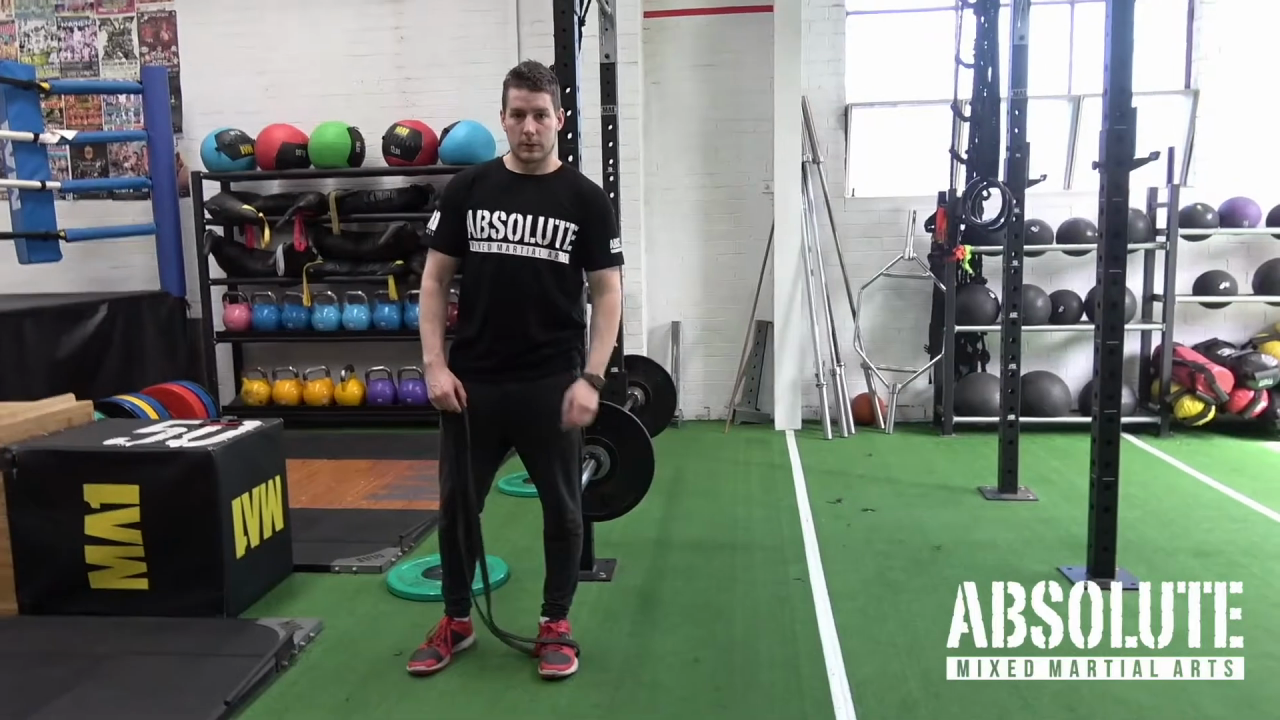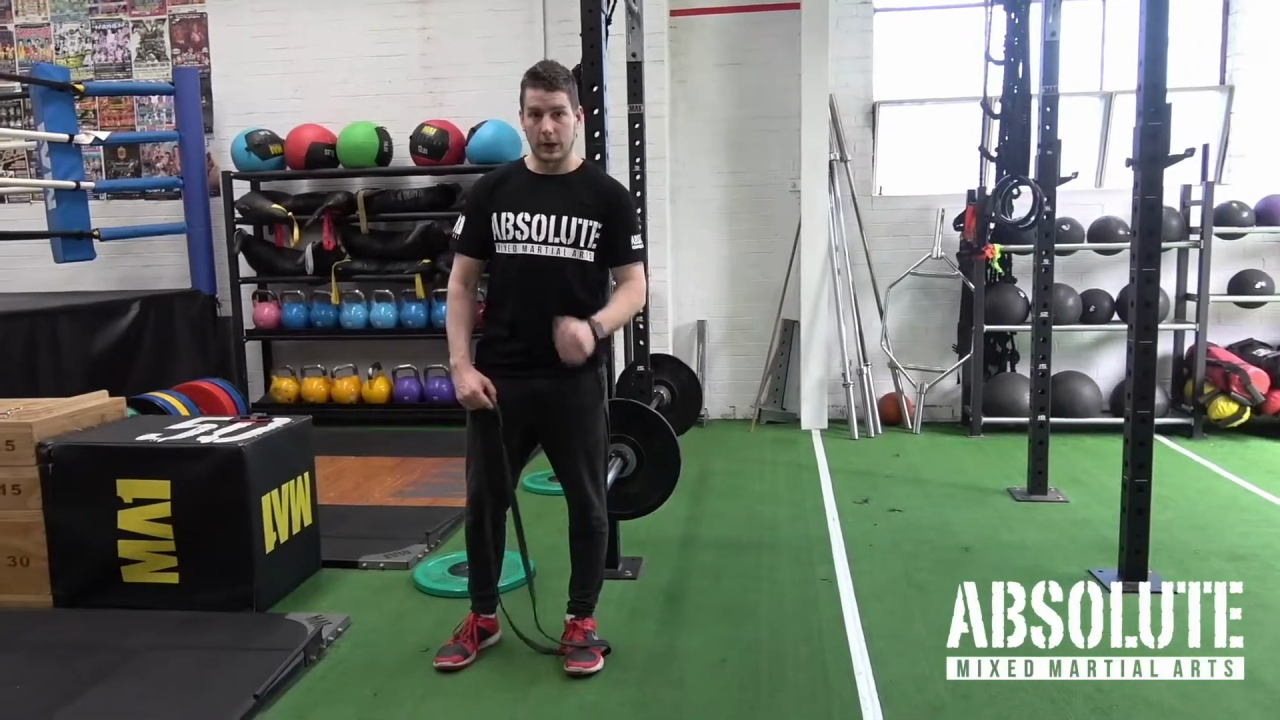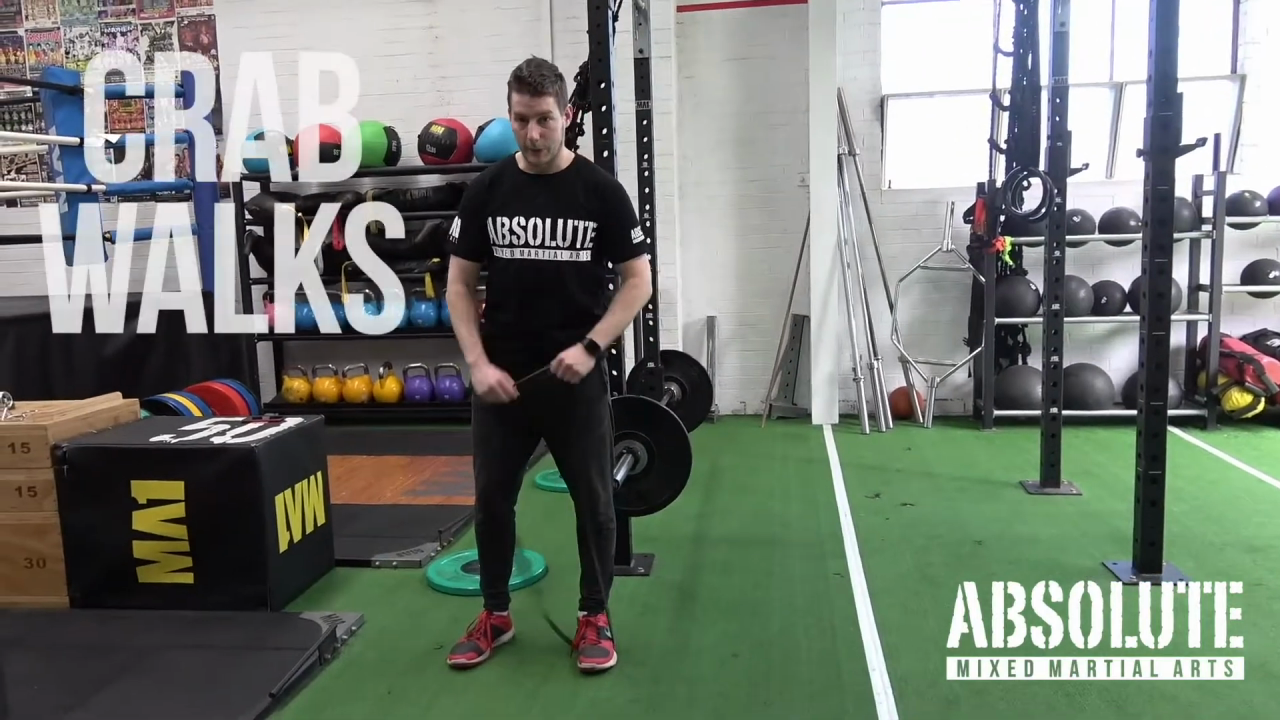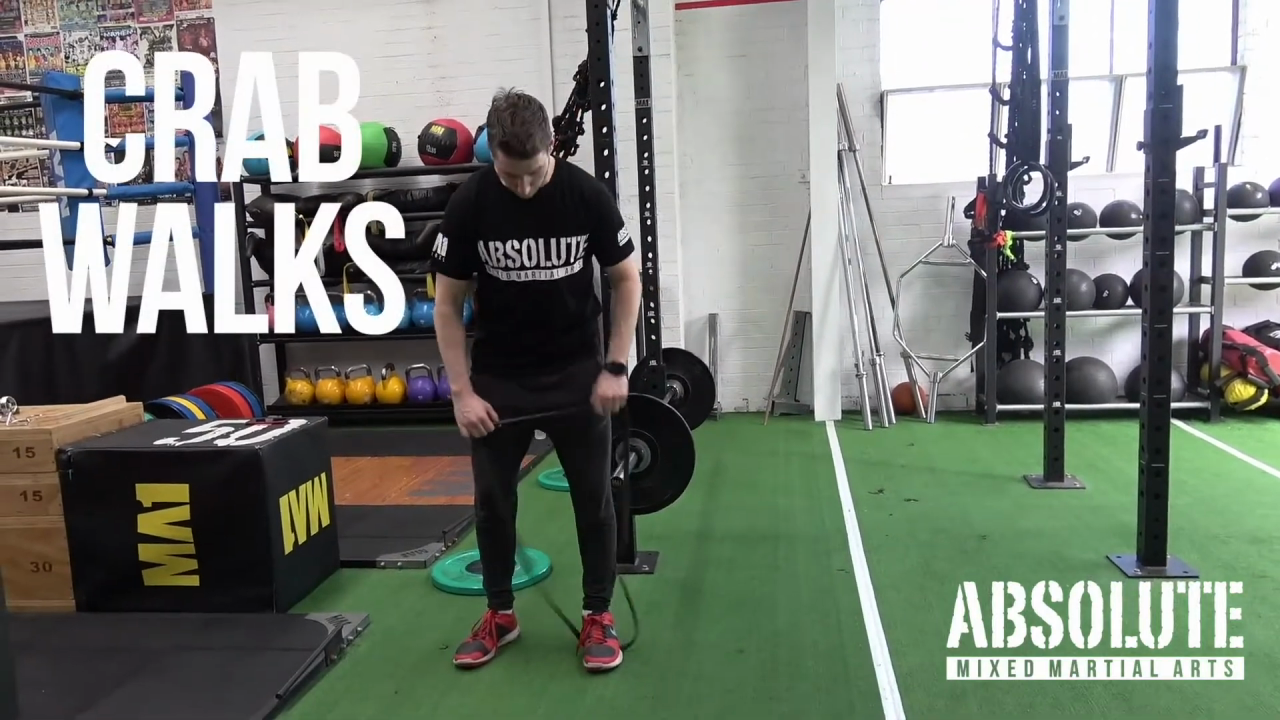
dt=0.7s
person 1, frame 1
left shoulder: (586, 199)
right shoulder: (467, 189)
left elbow: (607, 292)
right elbow: (435, 279)
left wrist: (592, 378)
right wrist: (435, 364)
left hip: (551, 385)
right hip: (473, 382)
left knee: (561, 507)
right knee: (457, 503)
left ankle: (555, 623)
right ankle: (456, 622)
person 1, frame 2
left shoulder: (607, 195)
right shoulder: (491, 190)
left elbow: (633, 284)
right elbow: (462, 281)
left wrist: (595, 329)
right wrist: (461, 364)
left hip: (575, 382)
right hip: (498, 379)
left knee: (586, 504)
right knee: (484, 500)
left ankle: (581, 620)
right ankle: (482, 618)
person 1, frame 3
left shoulder: (601, 191)
right shoulder: (486, 191)
left elbow: (637, 280)
right elbow: (459, 283)
left wrist: (590, 347)
right wrist: (477, 361)
left hip: (577, 377)
right hip: (503, 378)
left knee: (593, 501)
right knee: (492, 499)
left ankle: (593, 617)
right ankle: (495, 615)
person 1, frame 4
left shoulder: (587, 195)
right shoulder: (468, 205)
left elbow: (626, 279)
right elbow: (447, 302)
left wrist: (616, 368)
right wrist: (462, 391)
left hip: (577, 375)
right hip: (498, 378)
left knee: (593, 497)
right knee: (492, 498)
left ankle: (598, 616)
right ankle: (499, 613)
